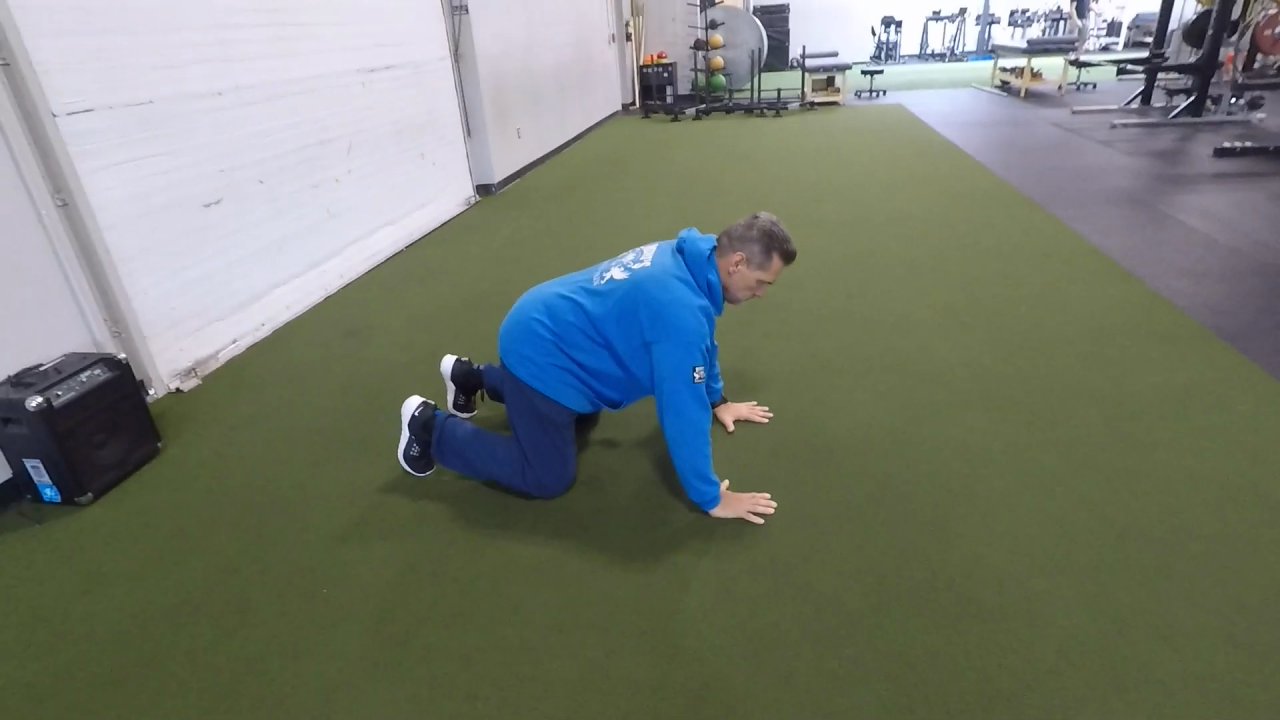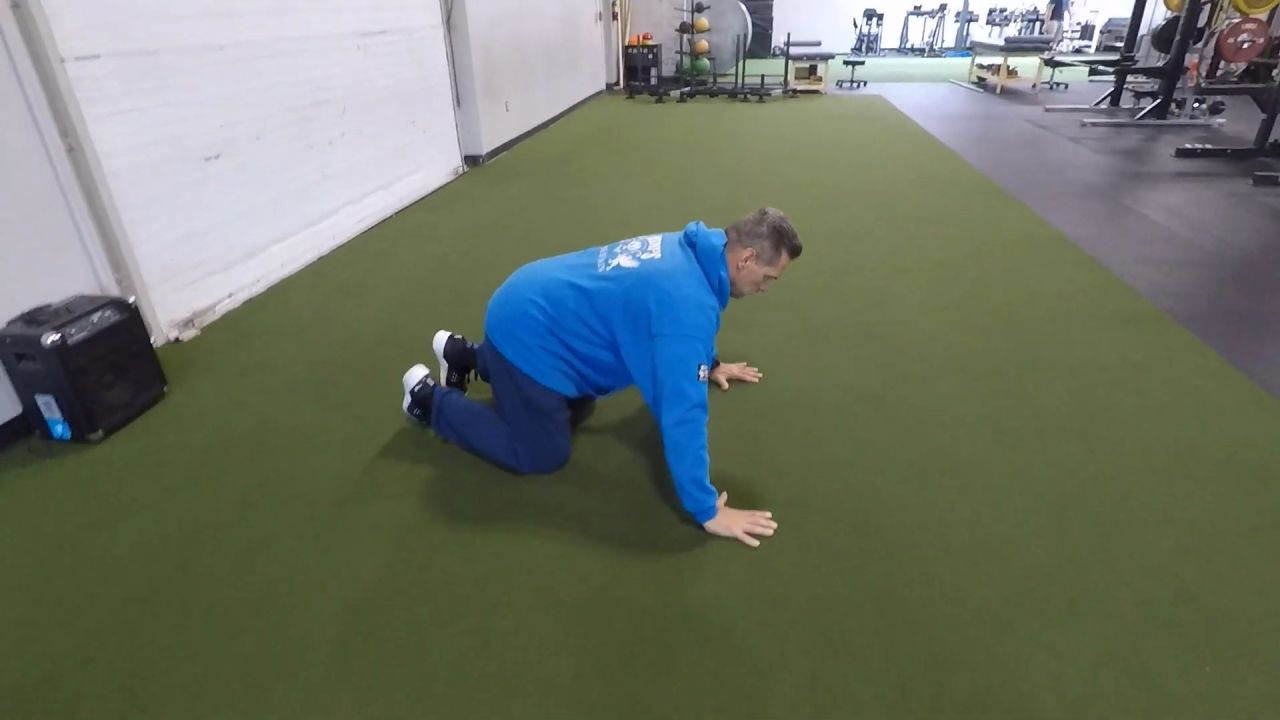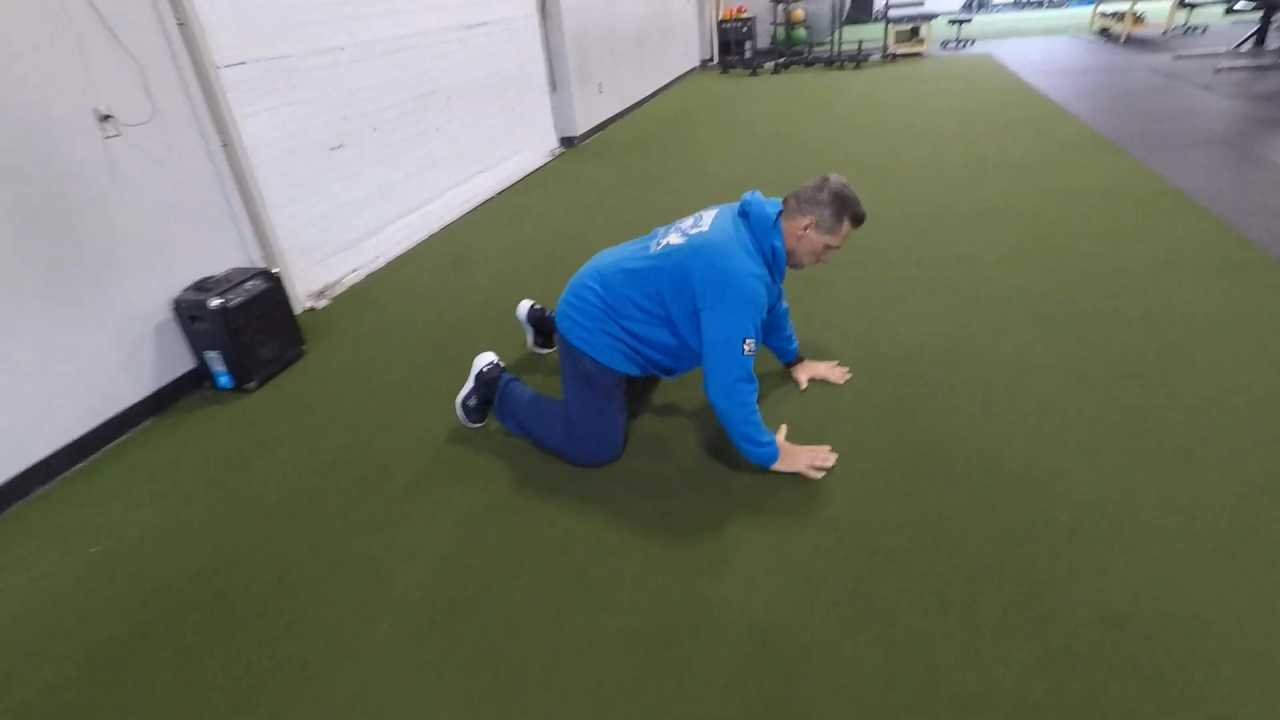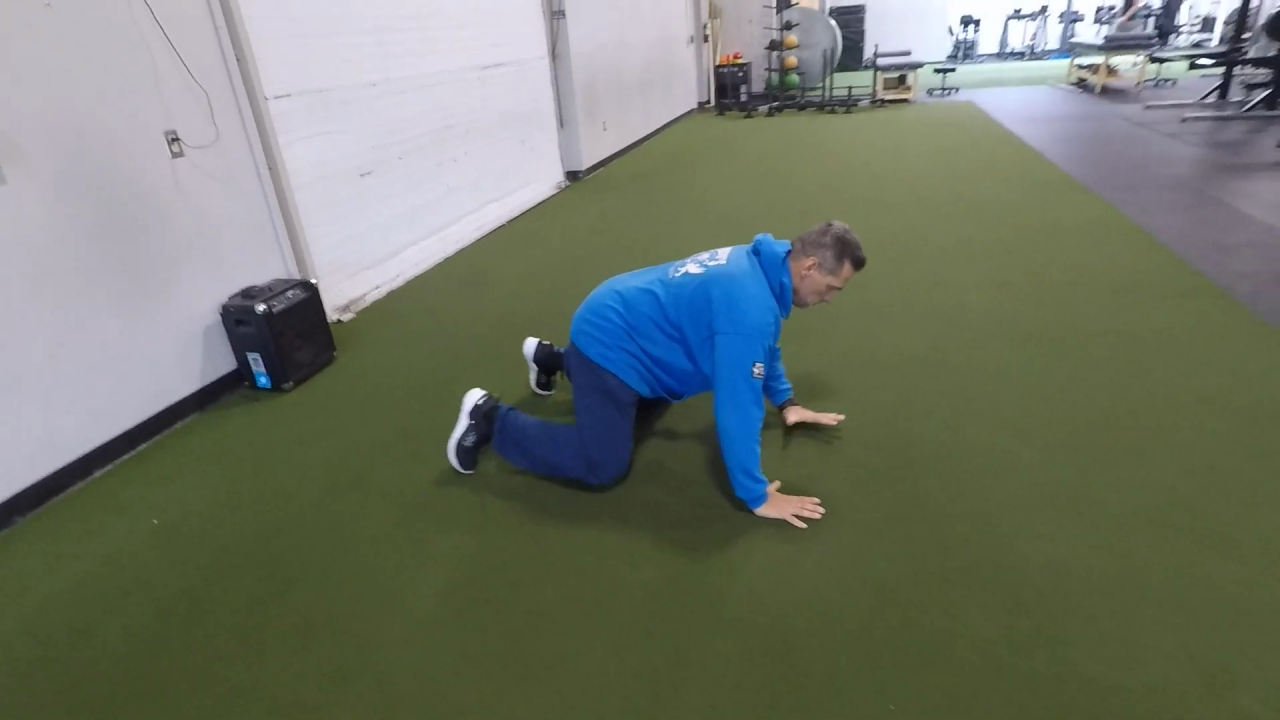
dt=1s
person 1, frame 1
left shoulder: (691, 259)
right shoulder: (681, 309)
left elbow: (702, 344)
right elbow: (685, 411)
left wrist: (716, 400)
right wrist: (711, 498)
left hip: (543, 326)
right hip: (540, 352)
left knee: (582, 418)
right knee: (549, 477)
left ankle: (473, 376)
right ankle: (430, 427)
person 1, frame 2
left shoulder: (690, 250)
right shoulder: (690, 303)
right elbow: (683, 413)
left wrist: (708, 363)
right wrist: (706, 510)
left hip: (528, 301)
right hip: (528, 333)
left knee: (576, 406)
right knee: (543, 455)
left ankle: (467, 356)
right ankle: (430, 399)
person 1, frame 3
left shoulder: (754, 223)
right shoulder: (738, 276)
left elbow: (770, 300)
right elbow: (729, 384)
left wrist: (793, 360)
right wrist: (769, 455)
left hip: (609, 296)
right hip: (596, 327)
left knee: (645, 371)
right knee: (595, 447)
left ankle: (545, 321)
right ankle: (495, 386)
person 1, frame 4
left shoulder: (760, 264)
right shoulder: (751, 307)
left elbow: (764, 346)
right elbow: (739, 409)
left wrist: (786, 403)
right wrist: (757, 497)
left hip: (617, 318)
right hip: (609, 341)
left knee: (653, 402)
right knee: (602, 466)
left ankle: (554, 358)
right ankle: (491, 420)
